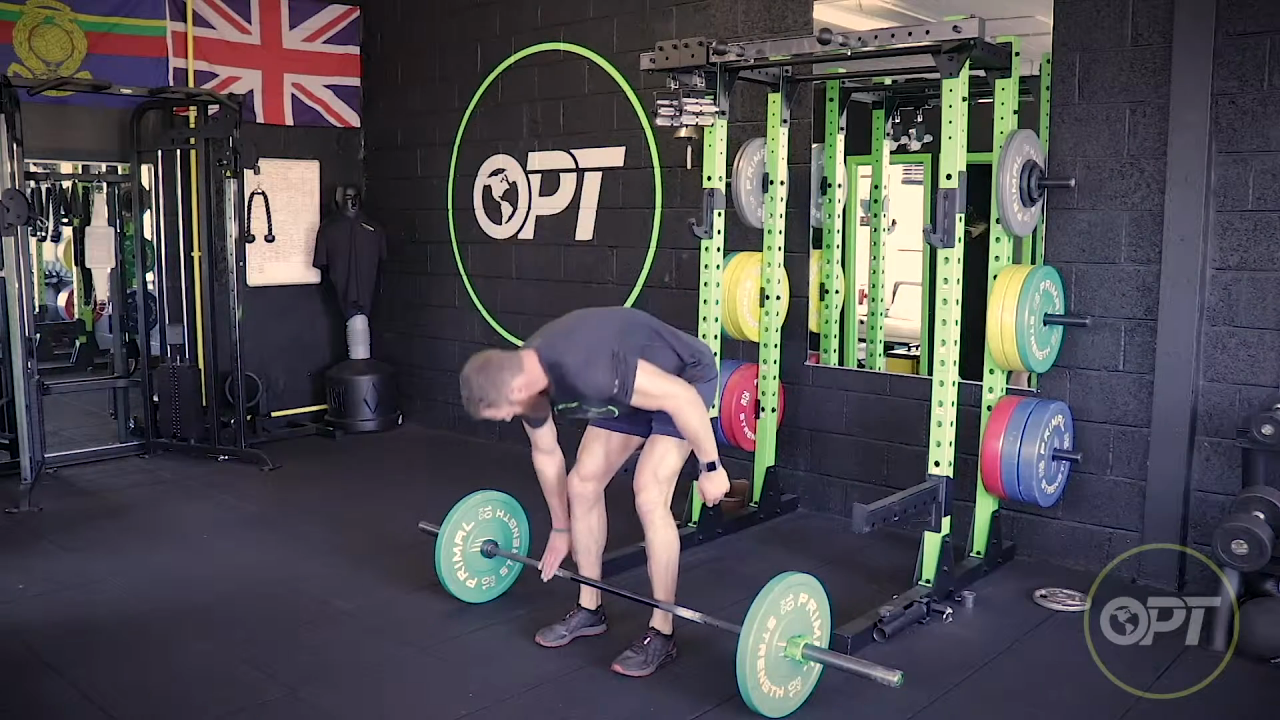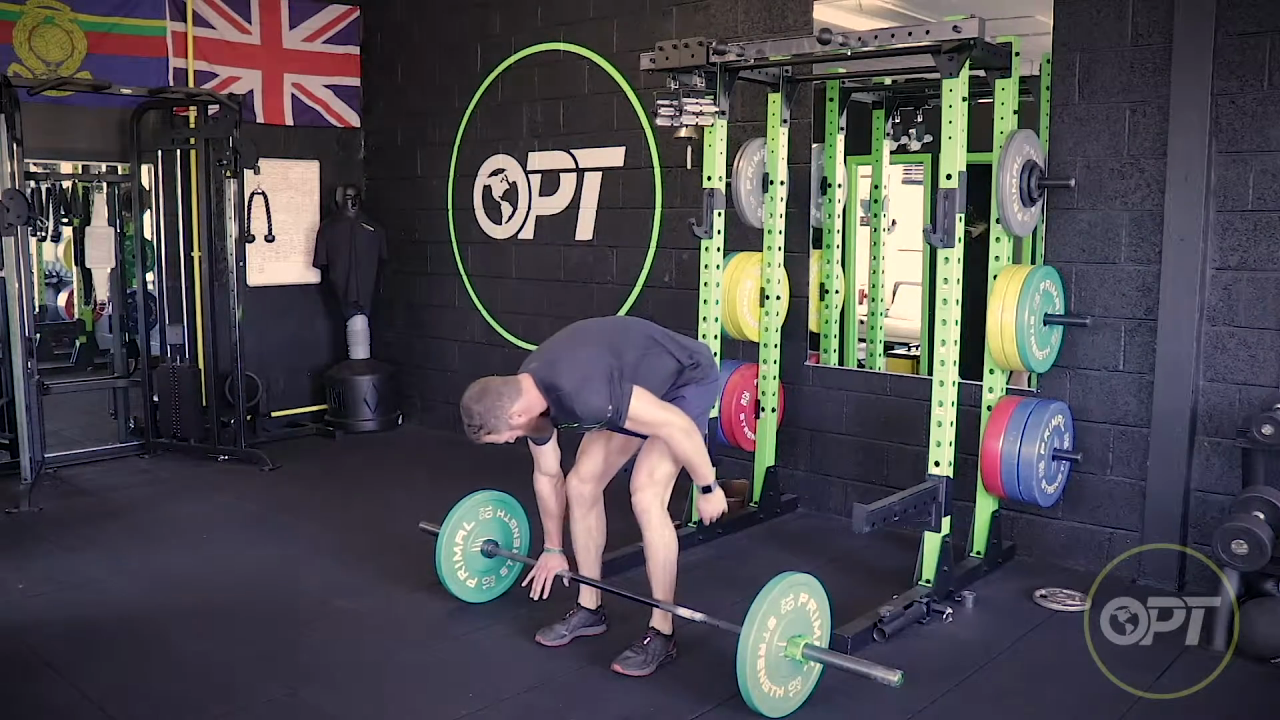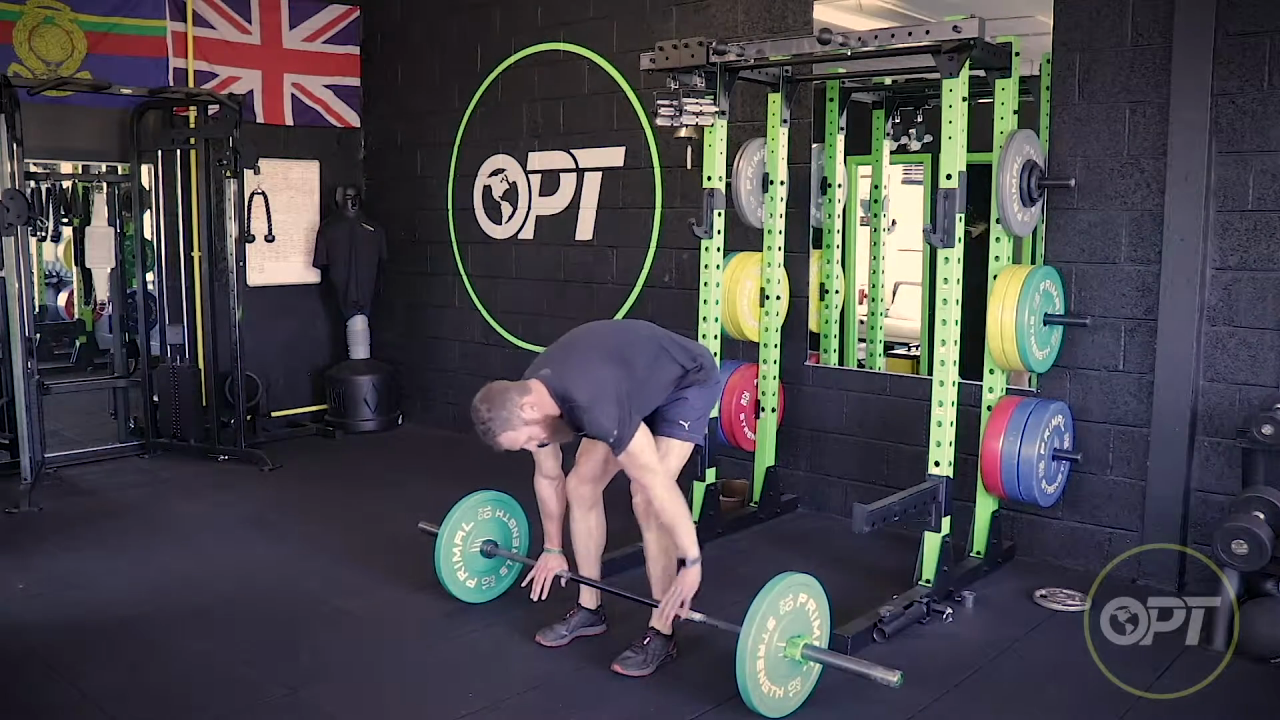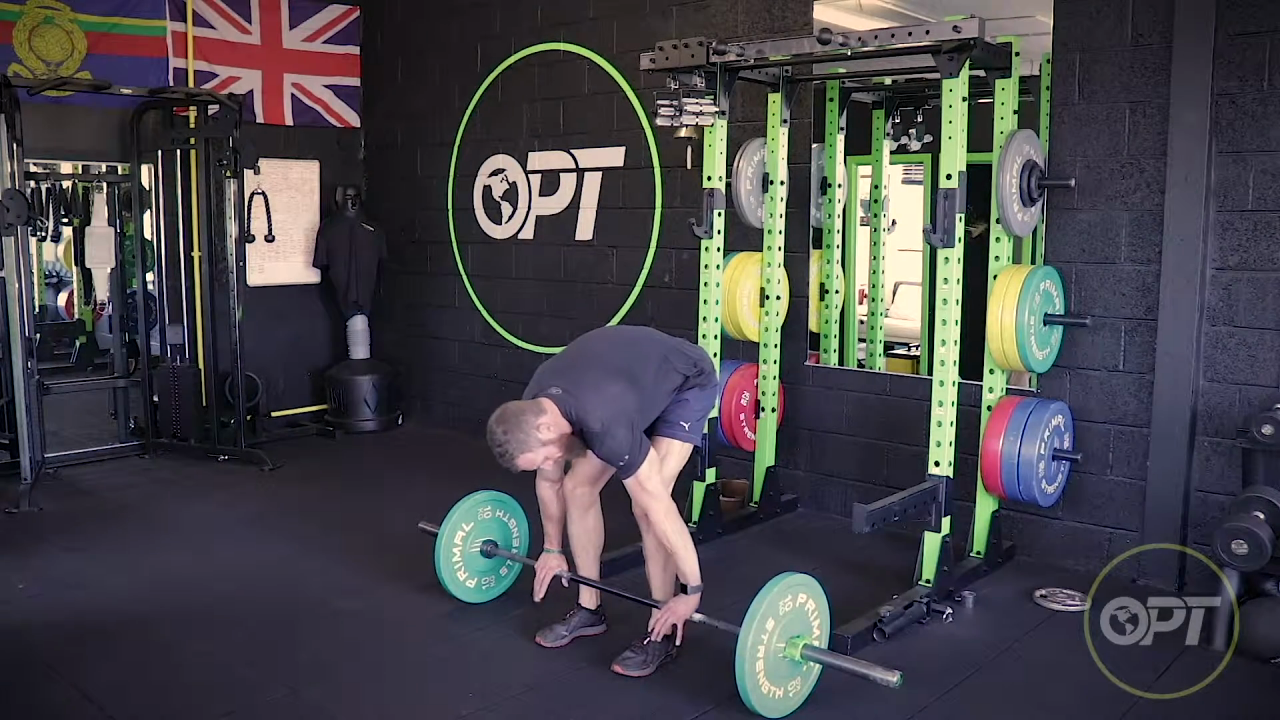
dt=0.4s
person 1, frame 1
left shoulder: (586, 370)
right shoulder: (526, 377)
left elbow: (681, 396)
right elbow: (546, 453)
left wrist: (710, 468)
right wrist: (559, 528)
left hip: (683, 382)
right hip: (629, 390)
left knee: (648, 496)
right knee: (582, 483)
left ankle: (661, 632)
right ankle: (589, 608)
person 1, frame 2
left shoulder: (581, 392)
right shoulder: (529, 395)
left elbow: (675, 425)
right elbow: (548, 475)
left wrist: (707, 489)
right wrist: (553, 548)
left hip: (687, 379)
right hip: (636, 381)
left knee: (645, 496)
right knee: (581, 484)
left ankle: (661, 632)
right ankle: (589, 608)
person 1, frame 3
left shoulder: (592, 404)
right shoulder: (533, 397)
left elbow: (659, 485)
right elbow: (549, 478)
left wrist: (690, 564)
right wrist: (552, 548)
left hip: (688, 382)
right hip: (637, 381)
left knee: (646, 499)
right knee: (580, 485)
left ankle: (661, 633)
right ankle: (589, 608)
person 1, frame 4
left shoulder: (604, 423)
right shoulder: (533, 411)
left elbow: (660, 511)
right elbow: (550, 483)
left wrist: (691, 590)
right wrist: (552, 549)
left hip: (687, 384)
right hip: (635, 375)
left knee: (645, 503)
right knee: (577, 486)
left ankle: (662, 632)
right ankle: (589, 608)
